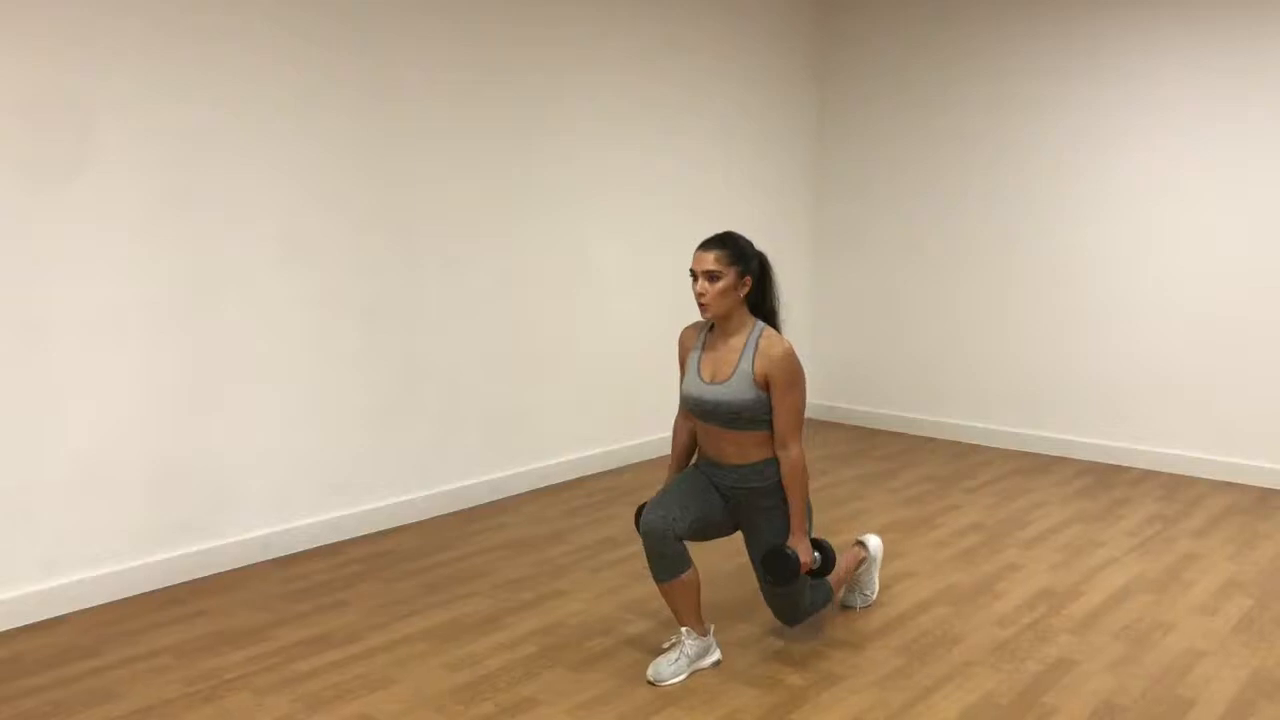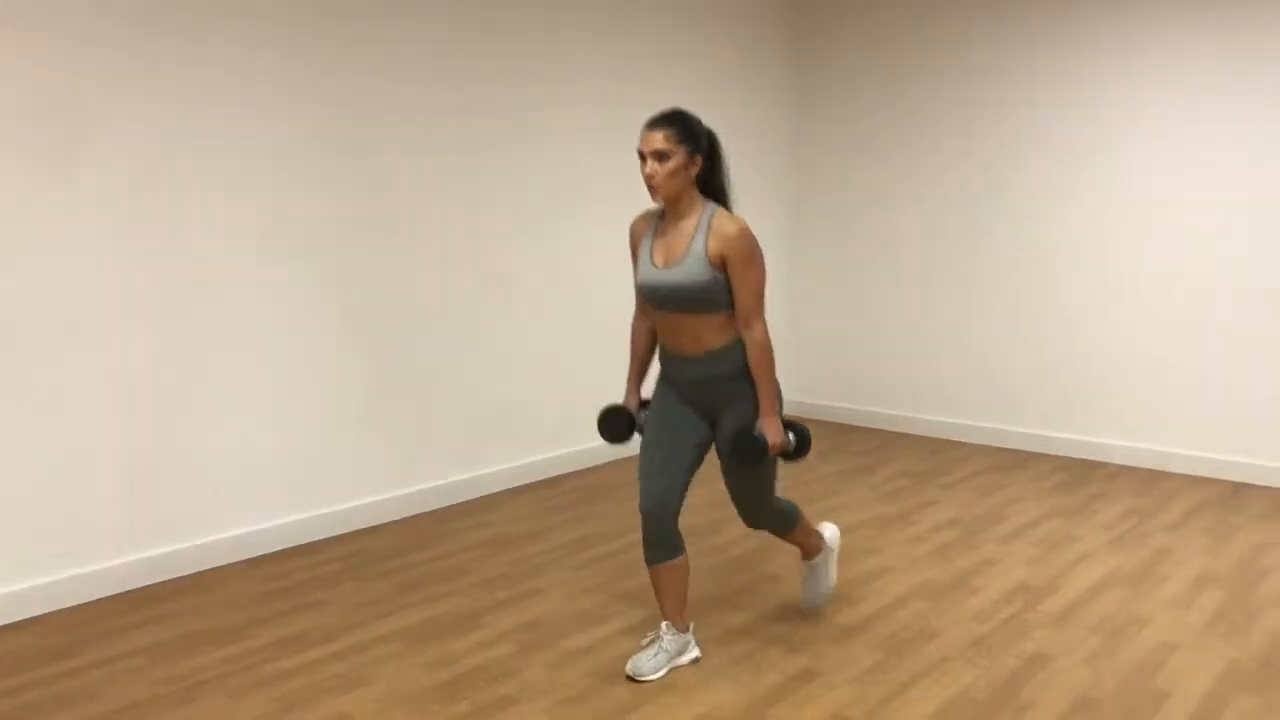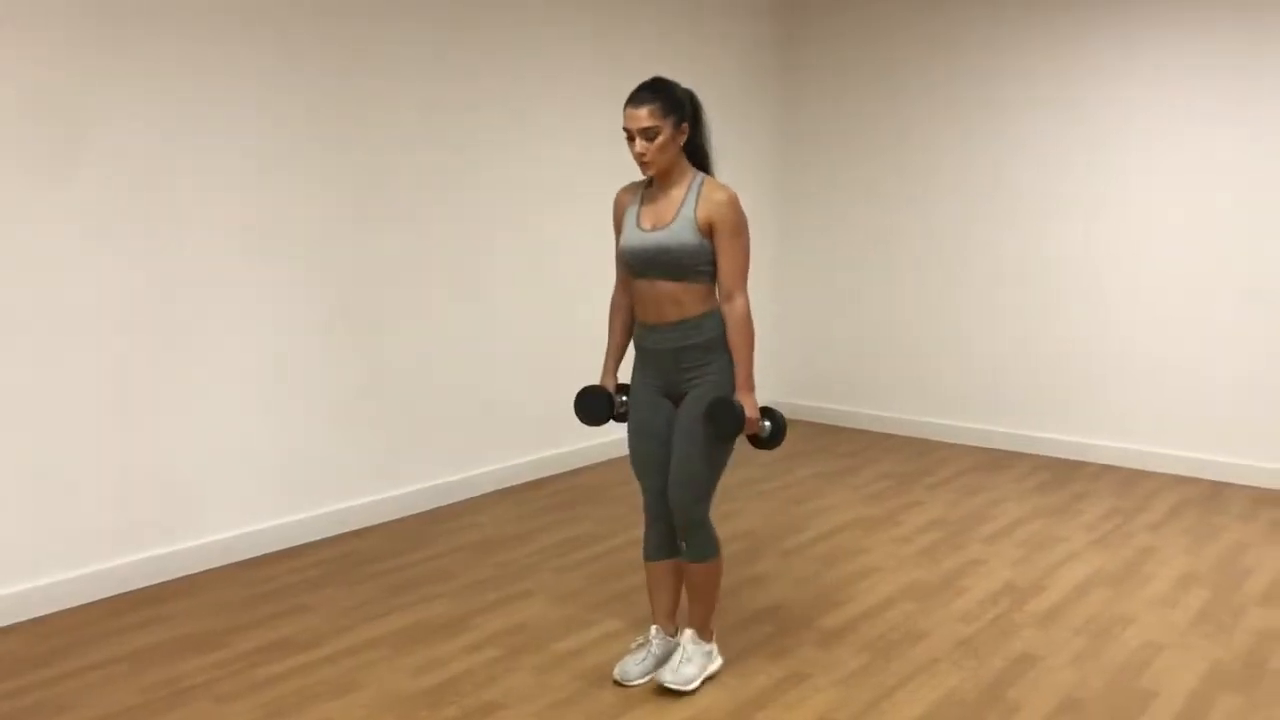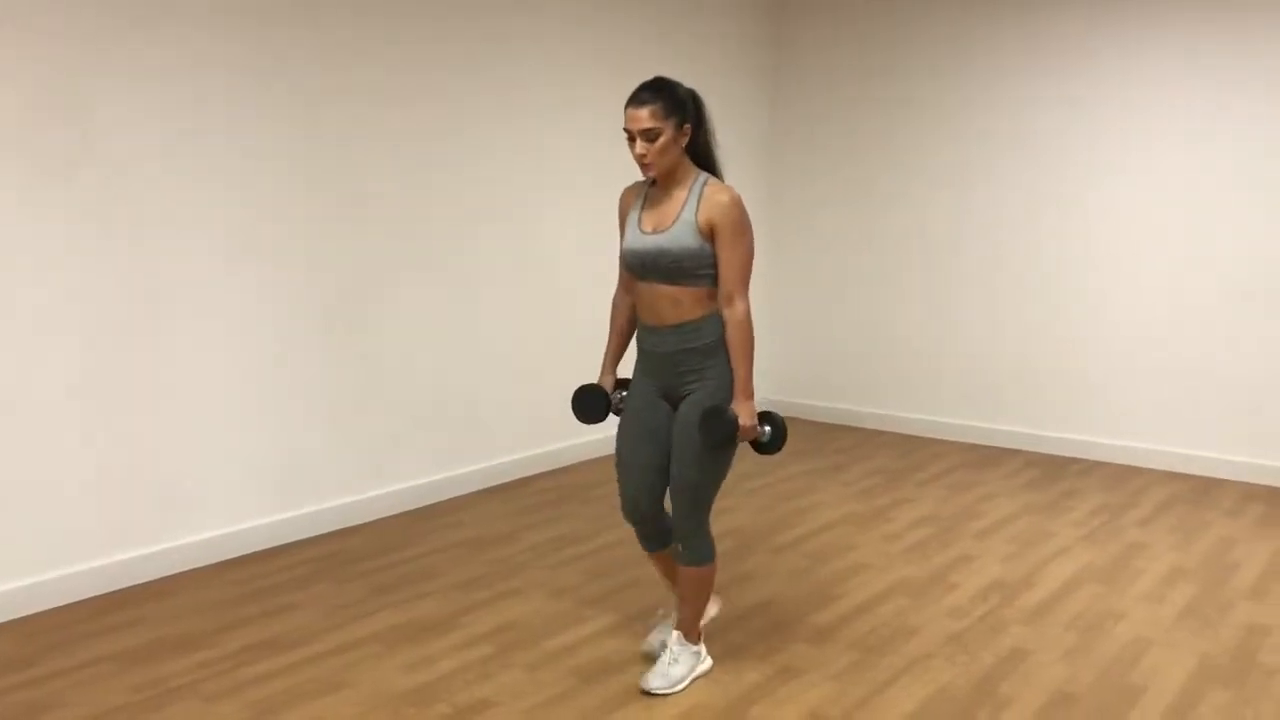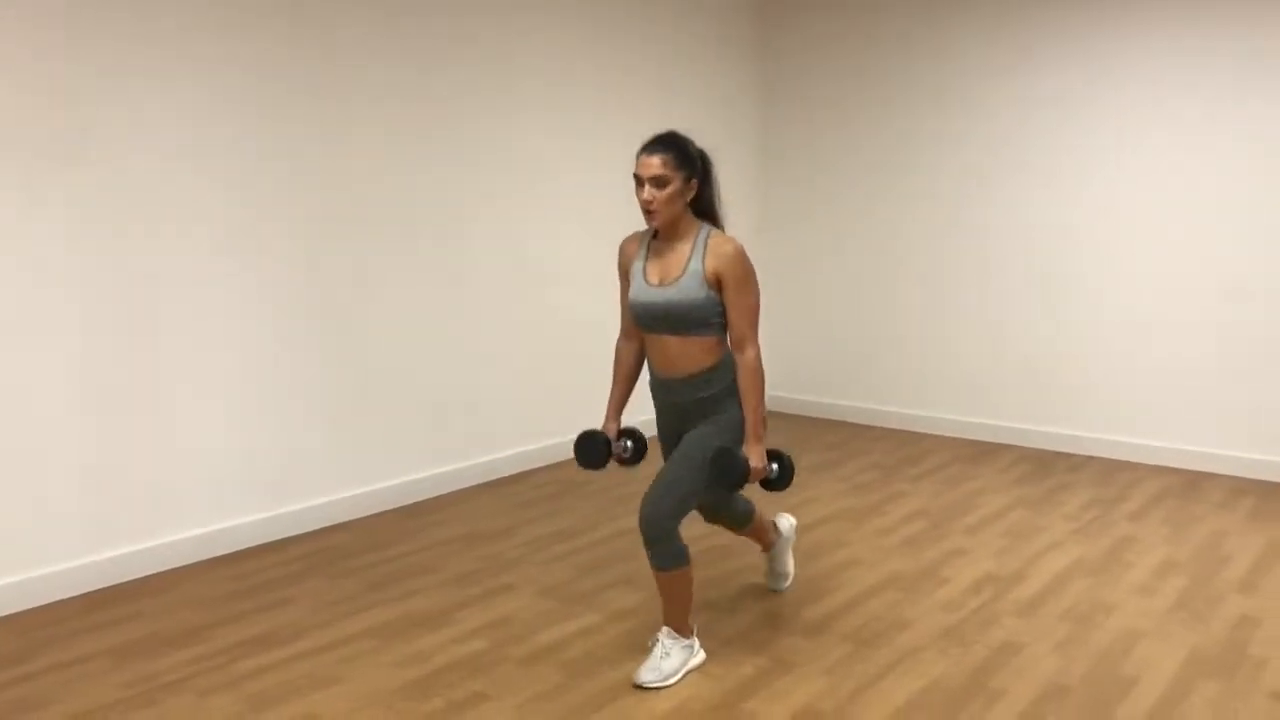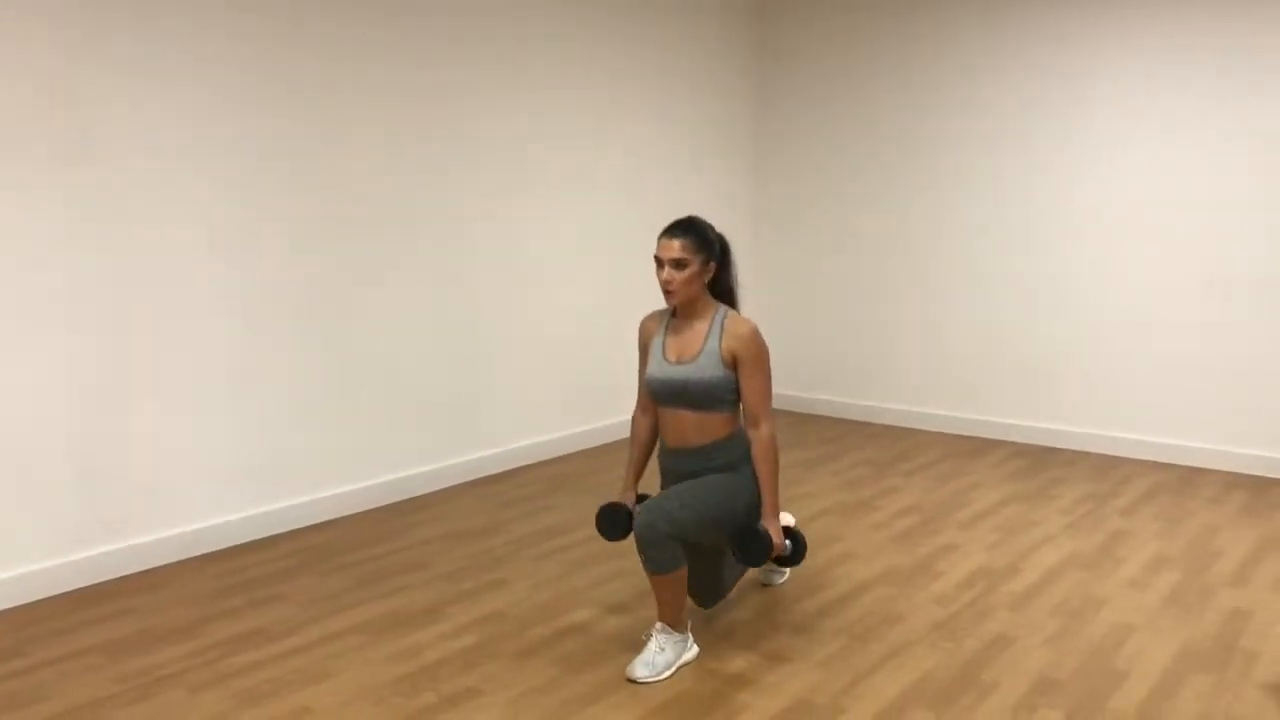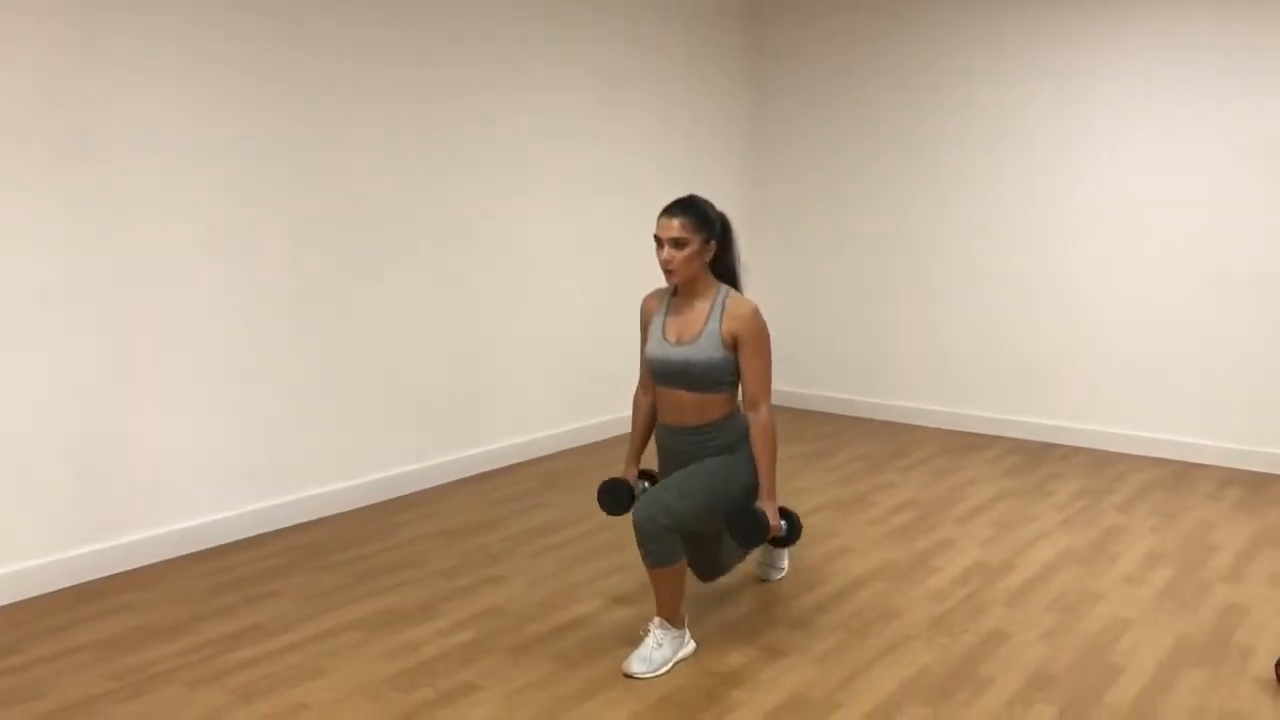
dt=0.4s
person 1, frame 1
left shoulder: (774, 353)
right shoulder: (690, 340)
left elbow: (791, 448)
left wrist: (800, 532)
right wrist: (669, 486)
left hip: (767, 488)
right hip: (711, 478)
left knee: (792, 610)
right knee: (656, 525)
left ankle: (860, 553)
right ankle: (696, 640)
person 1, frame 2
left shoulder: (729, 232)
right shoulder: (641, 230)
left elbow: (754, 328)
left wrist: (769, 415)
right wrist: (632, 389)
left hip: (735, 387)
right hip: (677, 389)
left knee: (755, 507)
right knee: (654, 508)
left ankle: (818, 541)
right ankle: (675, 635)
person 1, frame 3
left shoulder: (717, 201)
right shoulder: (626, 201)
left elbow: (735, 300)
left wrist: (745, 388)
right wrist: (610, 368)
left hip: (706, 363)
right hip: (651, 368)
left knee: (688, 510)
right knee: (656, 510)
left ankle: (702, 642)
right ankle: (662, 635)
person 1, frame 4
left shoulder: (721, 203)
right shoulder: (631, 200)
left elbow: (737, 305)
left wrist: (744, 396)
right wrist: (608, 367)
left hip: (707, 368)
right hip: (652, 370)
left knee: (687, 513)
right knee: (637, 507)
left ankle: (689, 645)
right ankle: (690, 602)
person 1, frame 5
left shoulder: (724, 253)
right shoulder: (631, 251)
left elbow: (747, 350)
right elbow: (630, 339)
left wrist: (754, 438)
right wrist: (612, 416)
left hip: (720, 407)
right hip: (669, 410)
left knee: (657, 515)
right knee: (714, 508)
left ankle: (680, 640)
right ankle: (776, 532)
person 1, frame 6
left shoulder: (740, 333)
right shoulder: (651, 328)
left elbow: (760, 426)
right elbow: (645, 412)
left wrist: (769, 513)
right wrist: (628, 486)
left hip: (731, 474)
right hip: (678, 475)
left knee: (653, 522)
right knee: (707, 591)
left ankle: (673, 637)
person 1, frame 7
left shoulder: (740, 314)
right shoulder: (652, 306)
left elbow: (758, 409)
right elbow: (646, 390)
left wrist: (767, 498)
right wrist: (630, 463)
left hip: (728, 455)
right hip: (674, 453)
left knee: (653, 516)
right knee: (706, 563)
left ankle: (670, 631)
right ankle: (771, 539)
